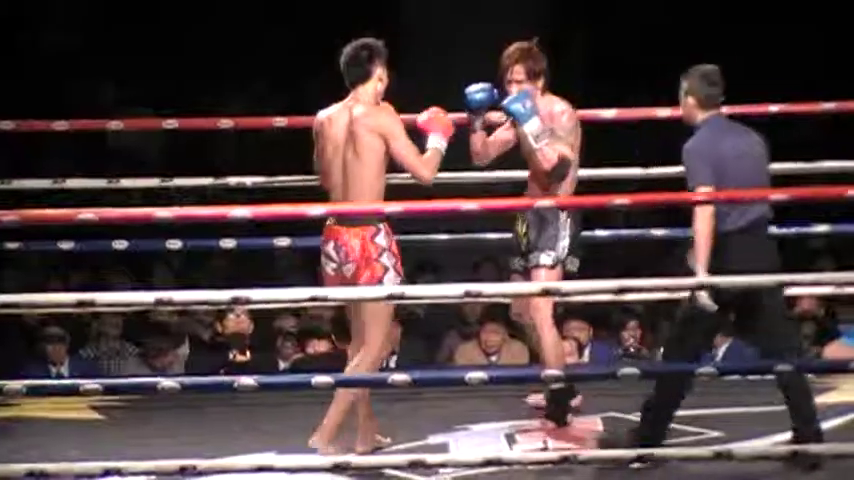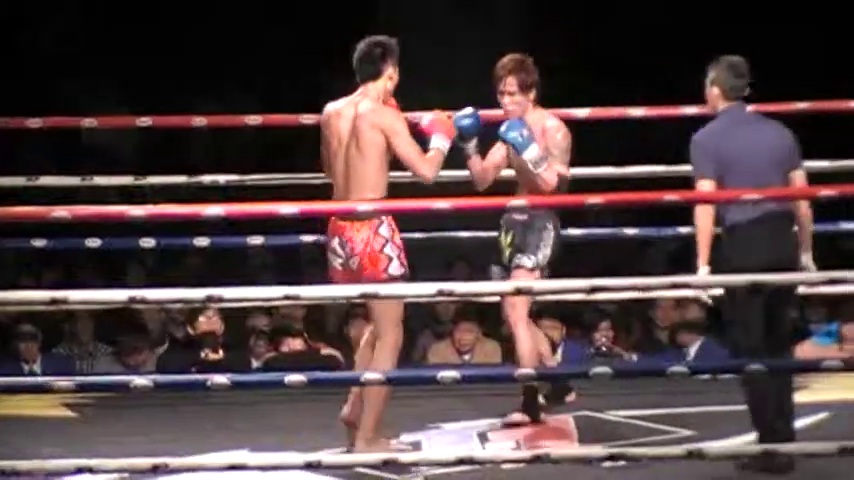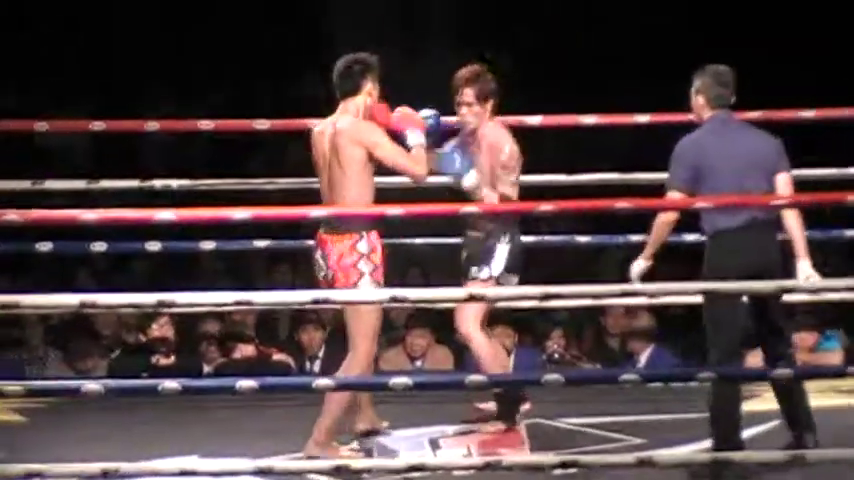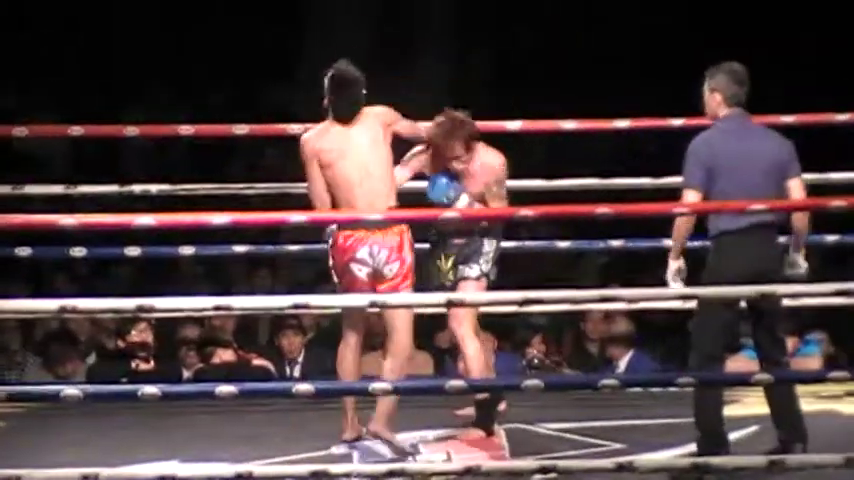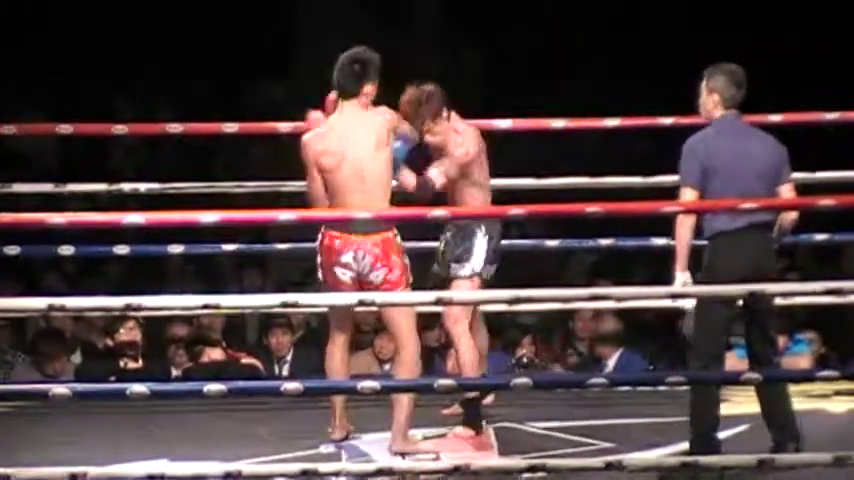
dt=0.3s
person 1, frame 1
left shoulder: (324, 118)
right shoulder: (381, 118)
right elbow: (424, 173)
right wrist: (439, 138)
left hip: (336, 235)
right hip: (368, 236)
left knee: (363, 340)
right knee: (374, 346)
left ankle: (366, 434)
right ankle: (325, 435)
person 1, frame 2
left shoulder: (331, 112)
right shoulder: (383, 116)
right elbow: (426, 172)
right wrist: (441, 140)
left hip: (340, 230)
right hip: (373, 230)
left knee: (377, 328)
right knee: (390, 338)
left ankle: (355, 405)
right ankle: (367, 436)
person 1, frame 3
left shoulder: (319, 131)
right shoulder: (361, 129)
right elbow: (417, 170)
right wrist: (415, 133)
left hip: (328, 241)
right hip: (357, 243)
left knee: (362, 334)
right knee: (363, 350)
left ankle: (365, 415)
right ankle: (320, 439)
person 1, frame 4
left shoulder: (311, 141)
right shoulder: (379, 118)
left elbow: (322, 204)
right elbow: (418, 132)
left hip: (349, 241)
right hip: (390, 238)
left knee: (353, 333)
right knee: (402, 339)
left ankle: (349, 422)
right ankle: (381, 418)
person 1, frame 5
left shoulder: (311, 141)
right shoulder: (382, 120)
left elbow: (318, 203)
right elbow: (400, 130)
left hip: (338, 244)
right hip: (378, 243)
left knee: (339, 334)
right knee: (407, 341)
left ankle: (338, 423)
right ankle: (400, 435)
person 2, frame 1
left shoulder: (699, 147)
right shoulder: (753, 139)
left elbow: (705, 212)
left wrist: (701, 272)
left hip: (729, 255)
right hip: (763, 249)
left knee: (683, 347)
right knee: (782, 349)
left ankle: (647, 436)
right ankle: (809, 440)
person 2, frame 2
left shoulder: (708, 137)
right shoulder: (780, 132)
left elbow: (706, 205)
right elbow: (802, 196)
left wrist: (703, 265)
right wrist: (805, 251)
left hip: (742, 245)
right hip: (783, 242)
left knee: (747, 348)
right knee: (777, 343)
left ankle: (773, 445)
right ankle: (781, 433)
person 2, frame 3
left shoulder: (691, 146)
right shoulder: (766, 141)
left elbow: (671, 212)
right elbow: (788, 202)
left wrist: (645, 255)
right wrist: (803, 259)
left hip: (726, 251)
right hip: (765, 246)
left knee: (725, 354)
right knee: (776, 343)
left ankle: (727, 449)
right ankle: (803, 431)
person 2, frame 4
left shoulder: (704, 144)
right shoulder: (778, 143)
left elbow: (688, 210)
right elbow: (800, 207)
left wrist: (675, 256)
right wrist: (797, 251)
left hip: (727, 254)
right hip: (767, 250)
left knee: (706, 354)
right knee: (772, 349)
left ankle: (712, 449)
right ankle: (793, 440)
person 2, frame 5
left shoulder: (699, 144)
right shoulder: (770, 145)
left elbow: (687, 212)
right elbow: (790, 211)
left wrist: (681, 268)
left hip: (723, 253)
right hip: (761, 253)
left knee: (706, 355)
right knee: (764, 351)
left ankle: (704, 449)
right ankle: (786, 440)
person 3, frame 1
left shoulder: (561, 113)
right shoulder: (517, 116)
left elbow: (557, 172)
right elbow: (480, 155)
left wrist: (531, 125)
right wrist: (476, 118)
left hip: (555, 218)
right hip: (532, 215)
left knee: (538, 310)
right knee: (523, 311)
left ankle: (557, 408)
right ankle: (565, 383)
person 3, frame 2
left shoulder: (554, 129)
right shoulder: (510, 131)
left elbow: (557, 188)
right elbow: (481, 181)
left wrist: (529, 149)
right wrist: (469, 144)
left hip: (539, 224)
right hip: (515, 222)
left knee: (514, 311)
right knee: (516, 314)
left ankle: (530, 404)
person 3, frame 3
left shoulder: (504, 147)
right shoulder: (466, 135)
left elbow: (505, 208)
right elbow: (433, 168)
left wrist: (468, 177)
left hip: (498, 241)
right hip: (476, 239)
left knee: (466, 324)
right knee: (476, 324)
left ankle: (506, 409)
right ankle: (512, 393)
person 3, frame 4
left shoulder: (494, 163)
right shoulder: (427, 154)
left wrist: (460, 201)
left hip: (477, 243)
right hip: (445, 241)
left knee: (462, 327)
right knee: (460, 327)
left ankle: (485, 418)
right ankle: (492, 395)
person 3, frame 5
left shoulder: (465, 144)
right shoulder: (446, 127)
left elbow: (426, 187)
left wrist: (391, 173)
left hip: (477, 231)
right hip: (460, 227)
left knee: (454, 320)
right knee: (468, 315)
left ankle: (471, 417)
right ankle: (480, 389)
